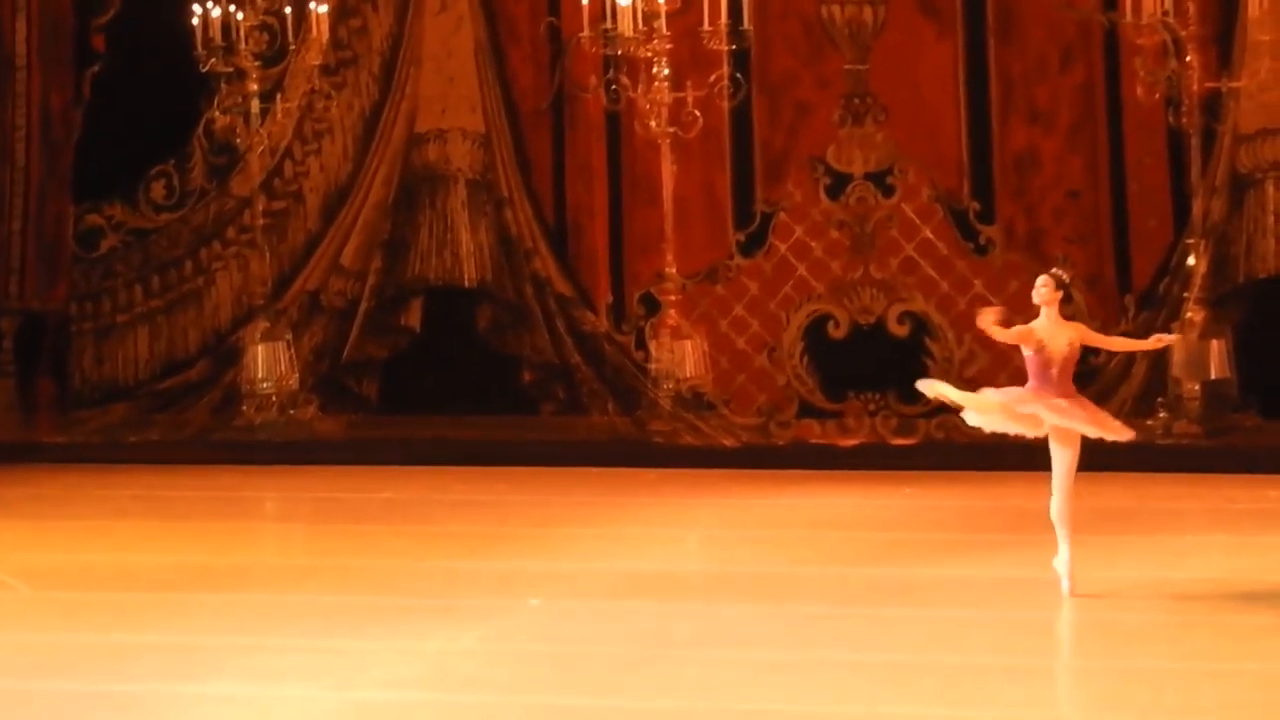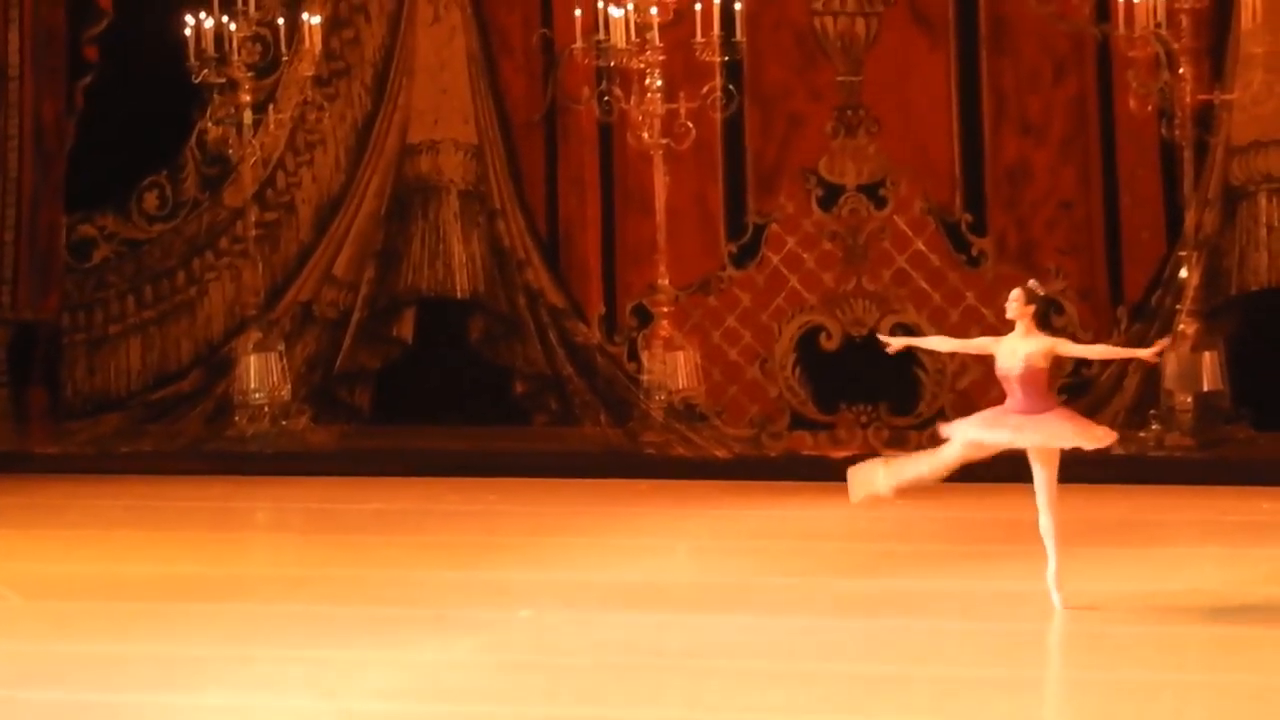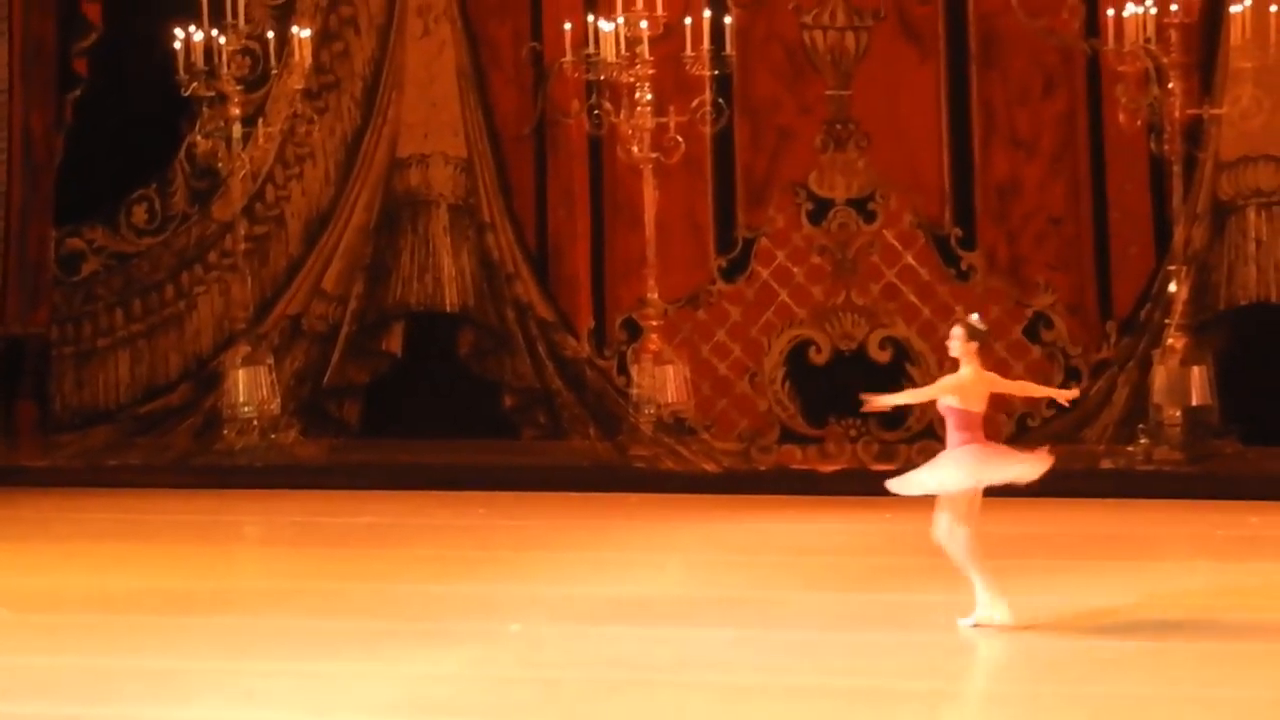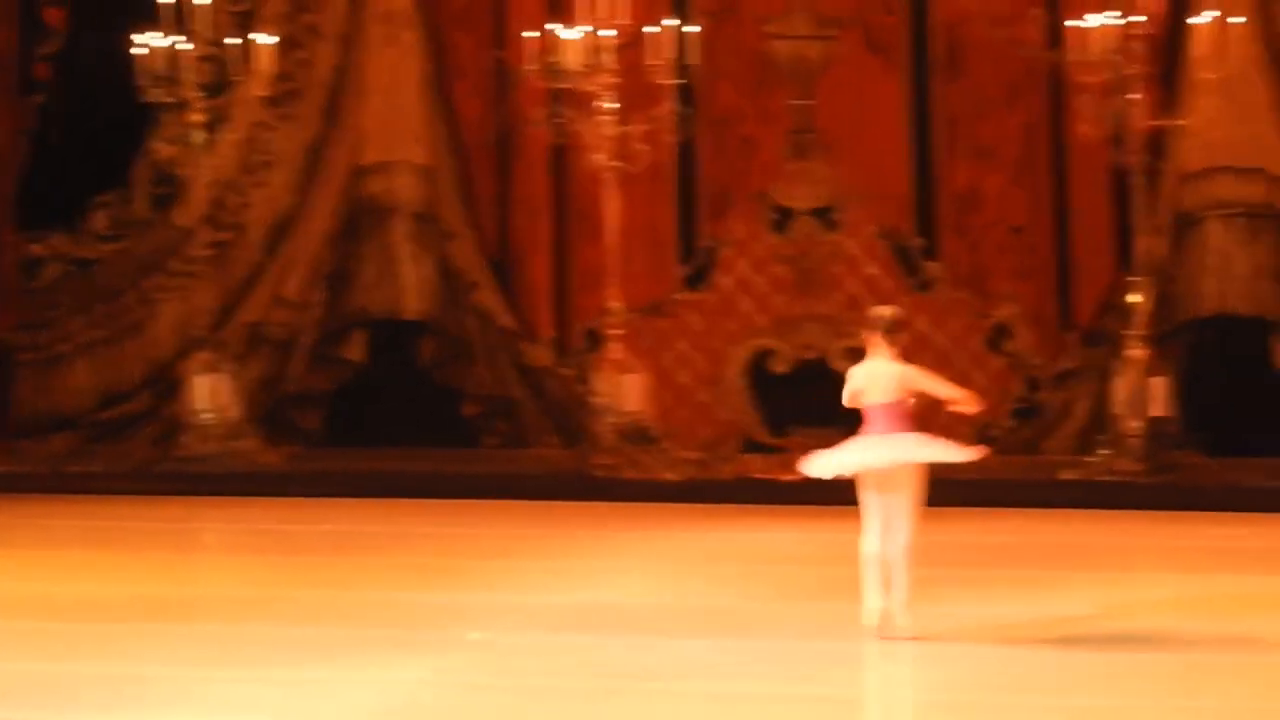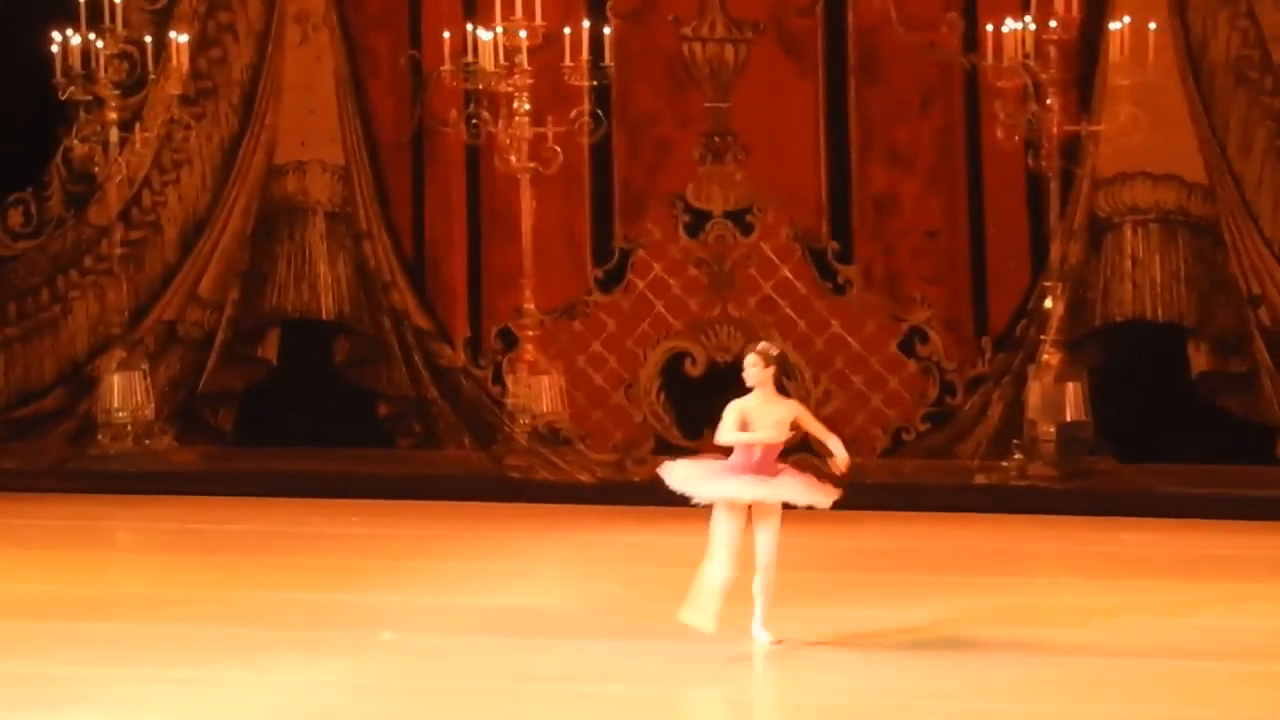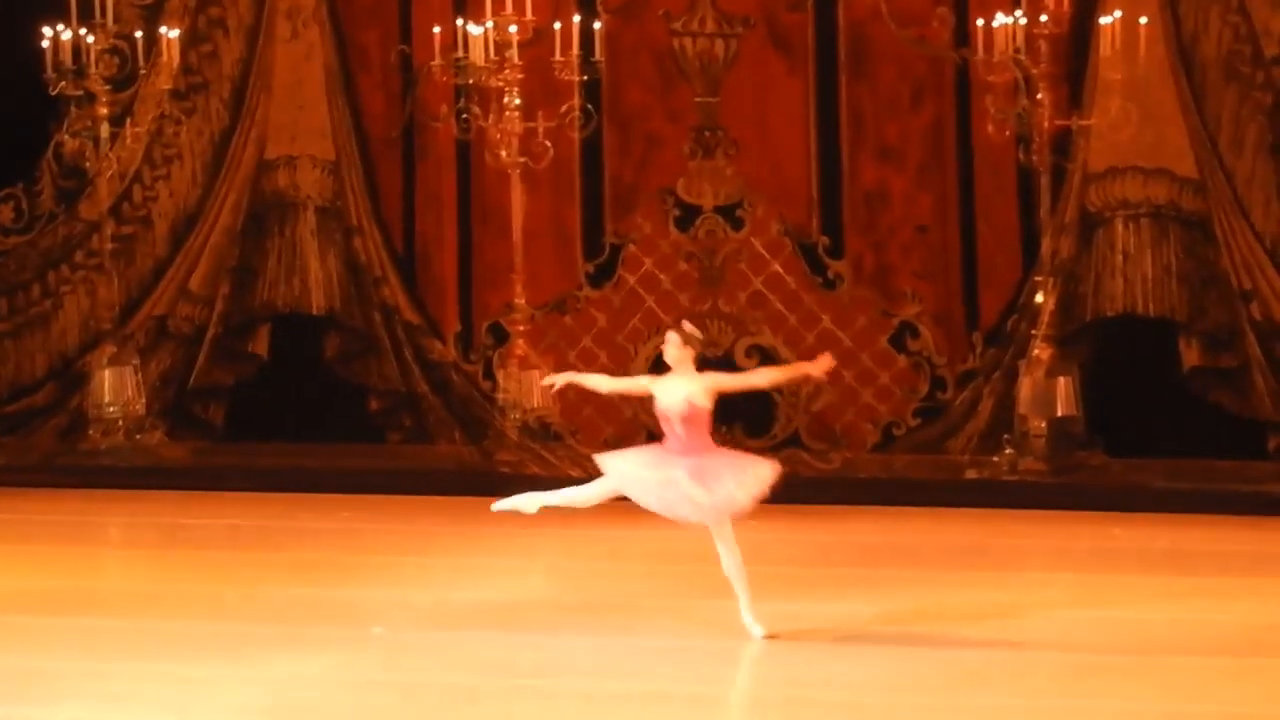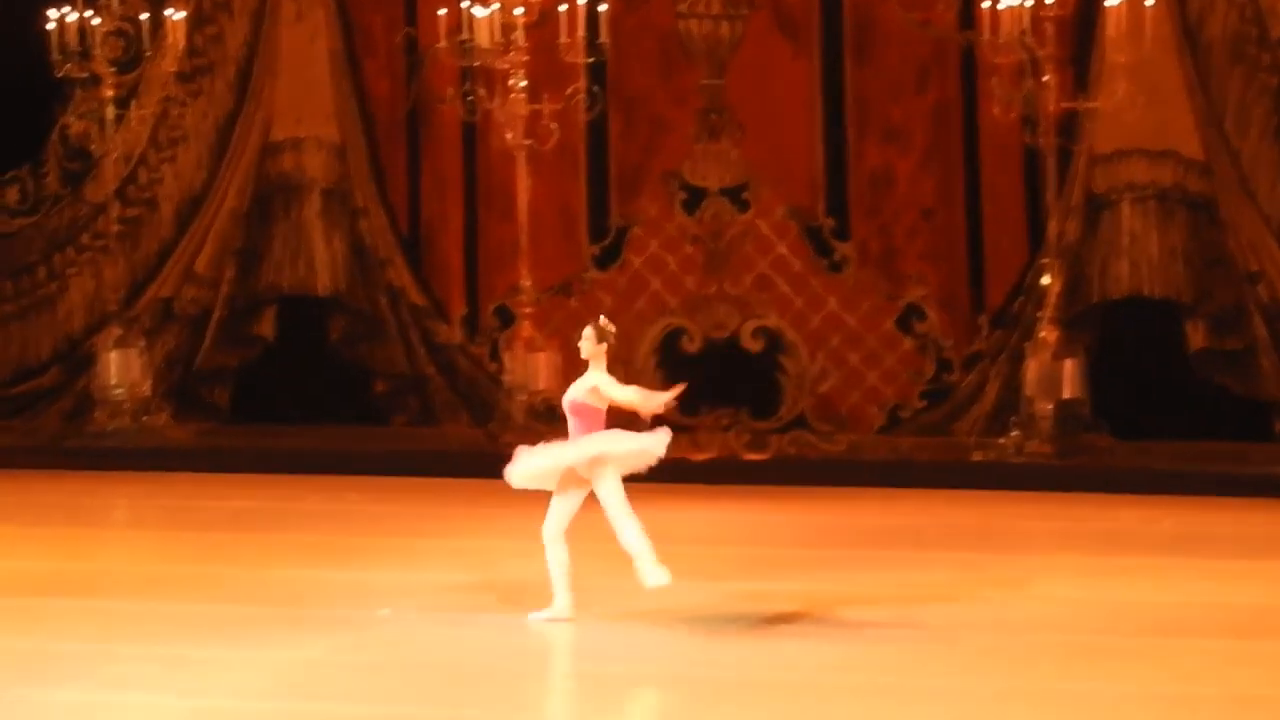
dt=0.3s
person 1, frame 1
left shoulder: (1075, 330)
right shoulder: (1026, 331)
left elbow: (1111, 342)
right elbow: (1002, 335)
left wrist: (1148, 343)
right wrist: (989, 324)
left hip: (1066, 408)
right hip: (1032, 402)
left knee: (1062, 489)
right knee: (989, 404)
left ankle: (1064, 556)
person 1, frame 2
left shoulder: (1045, 343)
right shoulder: (998, 343)
left elbow: (1093, 349)
right elbow: (949, 343)
left wrist: (1139, 353)
right wrist: (908, 341)
left hip: (1044, 423)
right hip: (1009, 421)
left knee: (1046, 503)
right knee: (953, 452)
left ankle: (1053, 575)
right ankle: (885, 477)
person 1, frame 3
left shoulder: (957, 381)
right shoulder: (986, 378)
left elbow: (924, 393)
right elbow: (1021, 386)
left wrist: (888, 399)
right wrist: (1055, 392)
left hip: (966, 461)
right hip: (967, 459)
left knee: (946, 532)
right knee: (956, 532)
left ankle: (991, 599)
right ankle: (985, 603)
person 1, frame 4
left shoulder: (855, 373)
right shoulder: (905, 371)
left elbow: (848, 400)
right elbow: (960, 395)
right wrist: (968, 402)
left hip: (873, 451)
right hip: (898, 448)
left knee: (873, 529)
right knee: (904, 527)
left ankle: (877, 602)
right ankle: (897, 608)
person 1, frame 5
left shoulder: (791, 407)
right shoulder: (738, 407)
left elbow: (827, 435)
right elbow: (722, 437)
left wrist: (839, 452)
right wrist: (767, 435)
left hip: (767, 486)
right hip: (733, 482)
left knee: (766, 560)
right knee: (724, 553)
left ankle: (759, 623)
right ankle: (702, 608)
person 1, frame 6
left shoulder: (708, 382)
right shoulder: (656, 385)
left elbow: (755, 379)
right elbow: (610, 383)
left wrist: (801, 370)
right wrist: (572, 376)
left hip: (704, 467)
right hip: (669, 465)
left knee: (726, 544)
right knee: (600, 492)
left ankle: (747, 612)
right ankle: (531, 501)
person 1, frame 7
left shoulder: (600, 380)
right shoulder: (589, 379)
left elbow: (628, 394)
right elbow: (620, 397)
left wrist: (655, 399)
right wrist: (643, 406)
left hip: (599, 453)
right hip: (575, 460)
left knee: (617, 509)
right knee: (551, 531)
left ankle: (647, 563)
right ankle: (561, 602)
